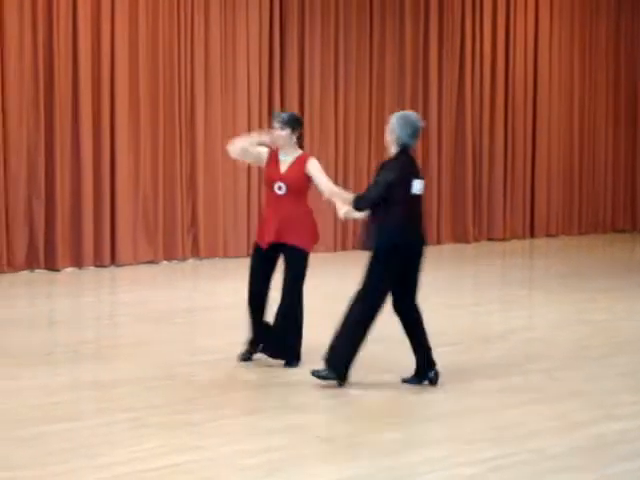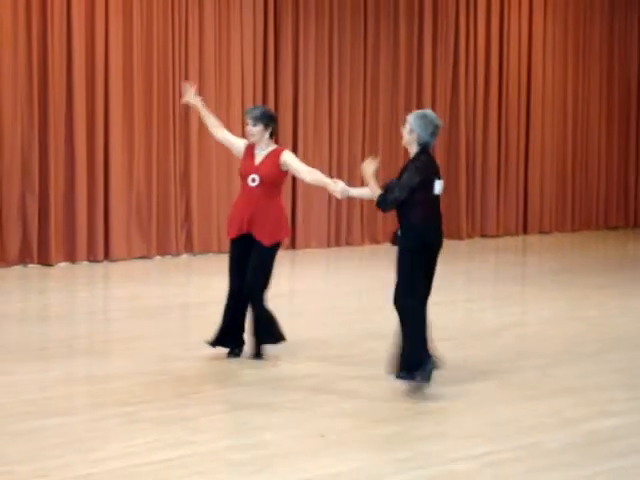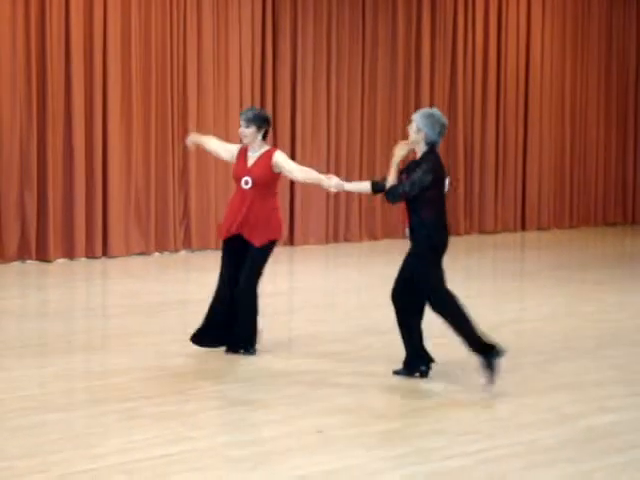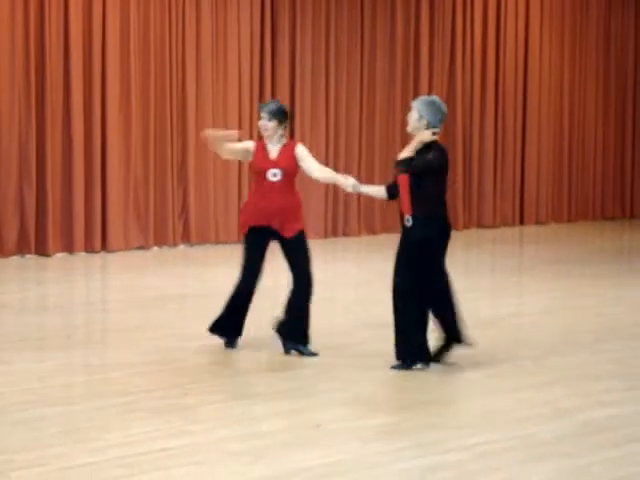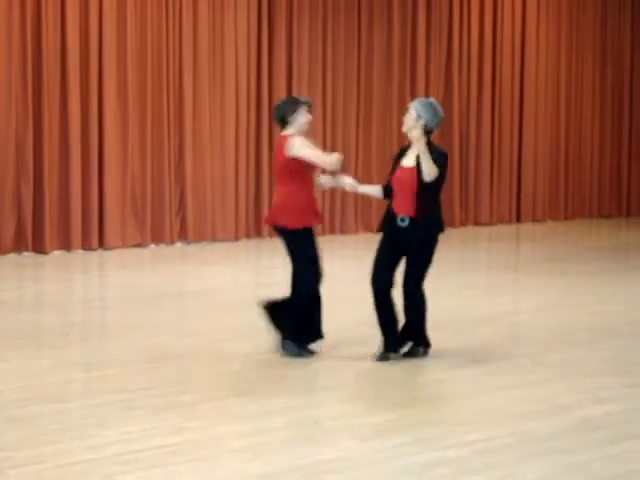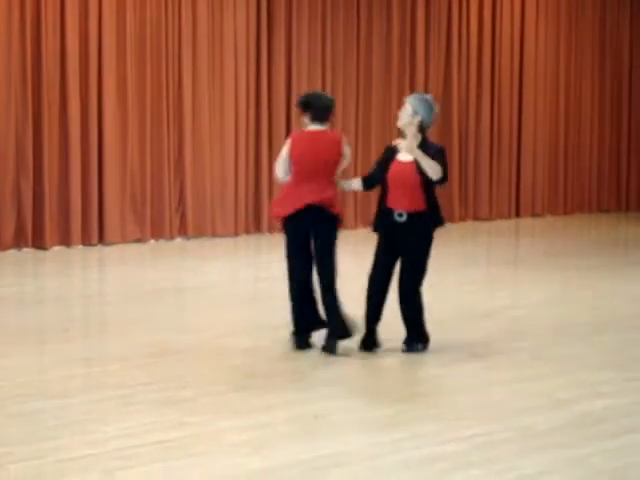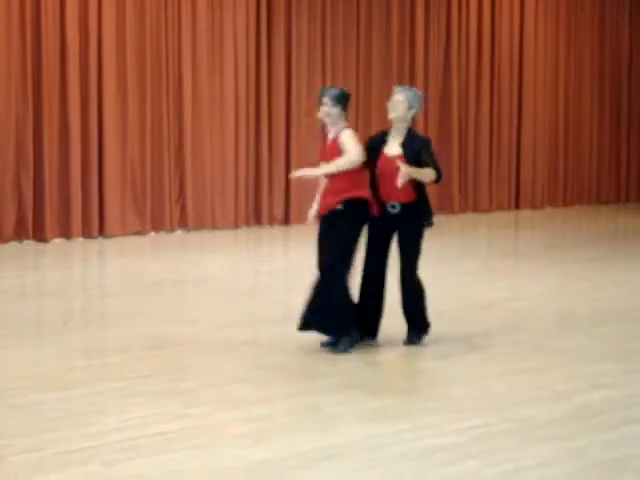
dt=0.2s
person 1, frame 1
left shoulder: (393, 166)
right shoulder: (408, 165)
left elbow: (365, 202)
left wrist: (344, 206)
right wrist: (352, 208)
left hip: (392, 244)
right hip: (410, 243)
left knee: (365, 302)
right knee: (406, 304)
left ankle: (337, 367)
right ankle: (426, 368)
person 1, frame 2
left shoulder: (417, 167)
right shoulder: (425, 163)
left elbow: (387, 203)
right elbow: (393, 193)
left wrist: (370, 177)
right wrist: (358, 192)
left hip: (416, 242)
right hip: (426, 240)
left knee: (408, 300)
right knee: (411, 299)
left ankle: (418, 360)
right ankle: (417, 362)
person 1, frame 3
left shoulder: (429, 167)
right shoulder: (419, 163)
left elbow: (392, 194)
right elbow: (383, 186)
left wrist: (395, 161)
right wrist: (345, 185)
left hip: (427, 240)
right hip: (424, 239)
left knee: (438, 297)
right knee: (404, 296)
left ankle: (486, 351)
right ankle: (416, 361)
person 1, frame 4
left shoulder: (436, 153)
right shoulder: (416, 150)
left elbow: (402, 165)
right elbow: (394, 190)
left wrist: (418, 142)
right wrist: (360, 188)
left hip: (430, 229)
right hip: (412, 228)
left knee: (429, 288)
right knee: (404, 287)
right ankle: (413, 351)
person 1, frame 5
left shoulder: (436, 155)
right shoulder: (403, 153)
left elbow: (431, 179)
right elbow: (389, 189)
left wrist: (421, 148)
right wrist: (356, 186)
left hip: (421, 229)
right hip: (396, 226)
left knee: (412, 286)
right knee: (380, 281)
left ankle: (418, 341)
right ankle: (392, 339)
person 1, frame 6
left shoulder: (432, 150)
right shoulder: (390, 150)
left elbow: (439, 176)
right elbow: (371, 180)
left wrist: (416, 152)
right wrist: (338, 183)
left hip: (418, 224)
right hip: (390, 222)
left knee: (408, 283)
right knee: (378, 279)
left ankle: (417, 337)
right ankle: (369, 334)
person 1, frame 7
left shoulder: (420, 143)
right shoulder: (376, 141)
left elbow: (434, 175)
left wrist: (410, 172)
left hip: (411, 214)
right hip: (381, 213)
left knee: (408, 272)
right knee: (373, 270)
left ankle: (417, 326)
right ankle: (367, 329)
person 2, frame 1
left shoulder: (308, 163)
right shoulder: (265, 155)
left elbow: (328, 187)
right elbow: (233, 151)
left wrist: (341, 201)
right wrist: (256, 139)
left hip: (296, 232)
right hip: (268, 230)
left knee: (292, 293)
right knee: (257, 288)
left ankle: (289, 351)
right ankle: (259, 339)
person 2, frame 2
left shoulder: (282, 156)
right shoulder: (245, 148)
left elbow: (307, 173)
right elbow: (217, 129)
left wrist: (330, 183)
right wrist: (197, 104)
left hip: (269, 227)
right hip: (241, 224)
left knee: (254, 284)
right knee: (237, 284)
left ankle: (263, 336)
right ankle: (234, 340)
person 2, frame 3
left shoulder: (275, 158)
right shoulder: (238, 152)
left elbow: (298, 172)
right elbow: (214, 145)
left wrist: (326, 180)
right wrist: (197, 137)
left hip: (267, 228)
right hip: (236, 225)
left knee: (247, 283)
right knee: (230, 282)
left ankle: (244, 339)
right ankle: (232, 339)
person 2, frame 4
left shoulder: (296, 149)
right shoulder: (251, 148)
left elbow: (316, 170)
right elbow: (225, 151)
left wrist: (341, 179)
right wrist: (216, 138)
left hip: (288, 219)
right hip: (257, 219)
left knee: (303, 277)
right knee: (249, 276)
left ankle: (293, 336)
right ankle: (229, 329)
person 2, frame 5
left shoulder: (289, 143)
right shoulder: (293, 142)
left elbow: (311, 176)
right elbow: (329, 163)
left wrist: (327, 180)
right wrist: (336, 158)
left hip: (287, 214)
right hip: (294, 215)
left knee: (305, 274)
right knee: (309, 274)
left ankle: (296, 336)
person 2, frame 6
left shoulder: (293, 140)
right shoulder: (339, 140)
left elbow: (281, 174)
left hip: (296, 208)
right hip: (325, 208)
left knee: (299, 271)
right knee: (326, 269)
left ankle: (304, 332)
right ankle: (333, 332)
person 2, frame 7
left shoulder: (345, 134)
right shoulder: (329, 137)
left elbow: (355, 158)
left wrist: (321, 170)
right wrist: (318, 201)
left hip: (351, 204)
right hip: (335, 206)
left knee: (333, 267)
right knee: (329, 266)
left ankle: (343, 331)
right ankle: (342, 330)
